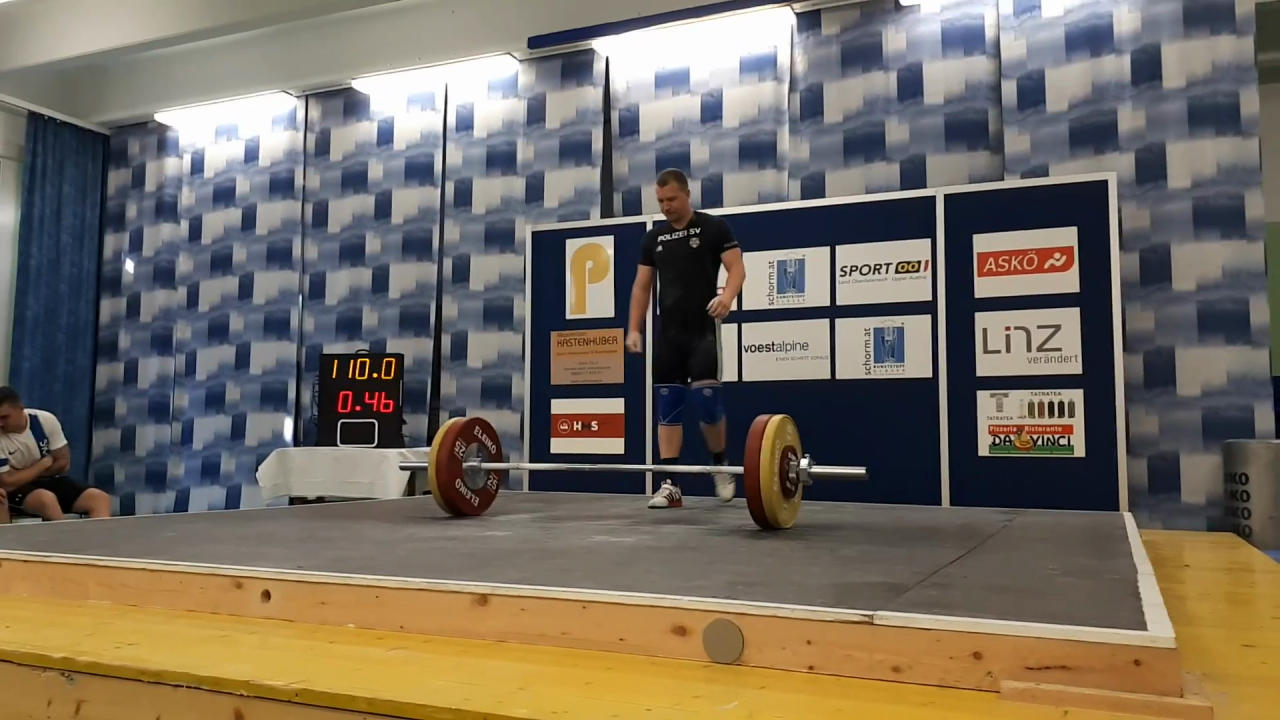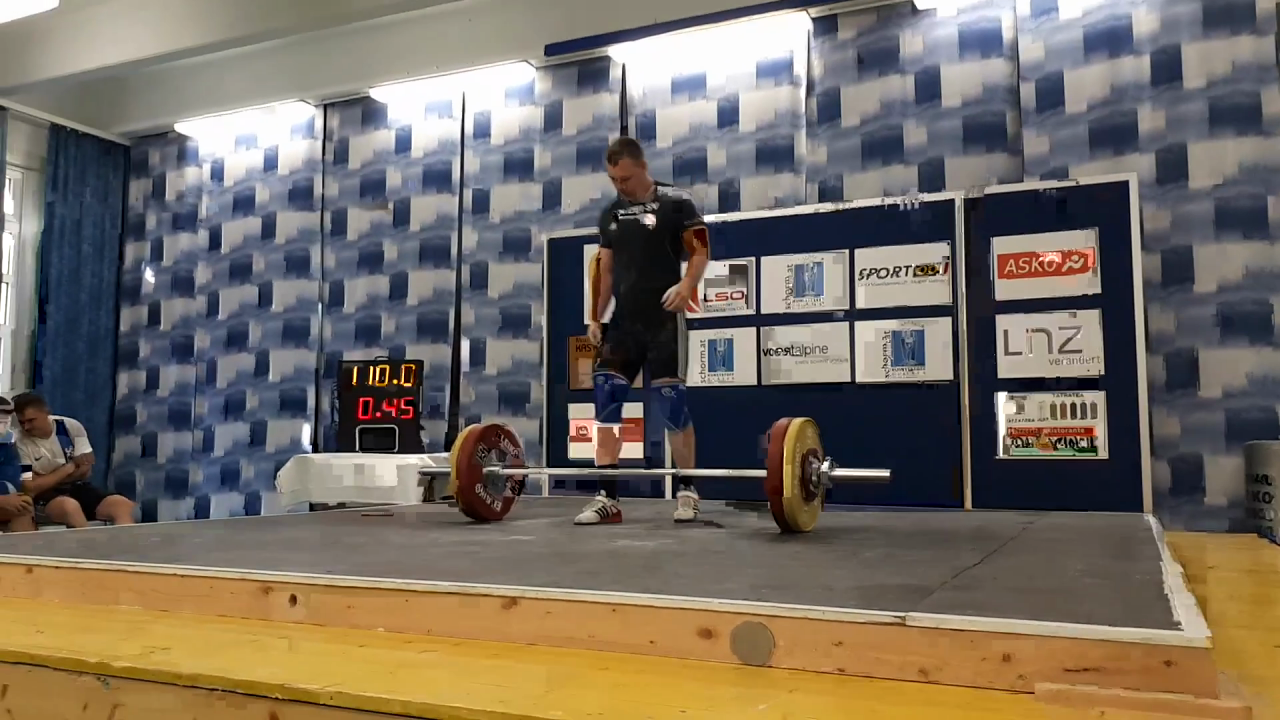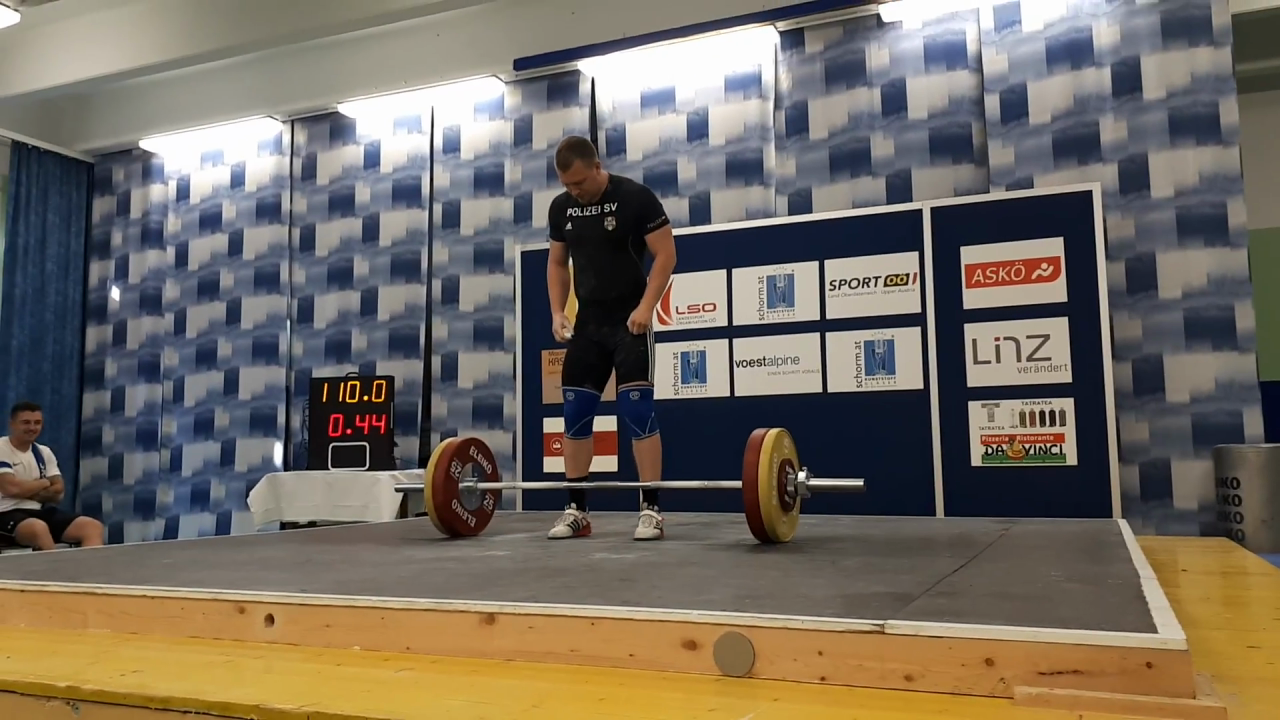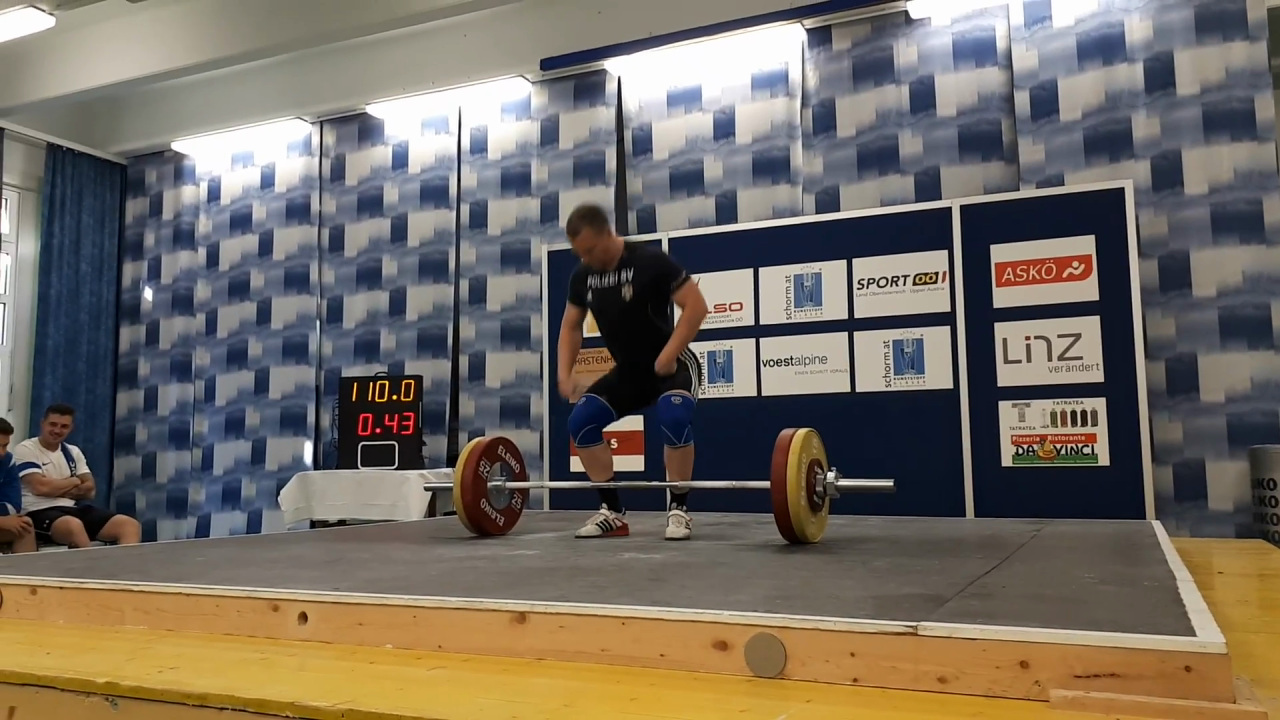
dt=1s
person 1, frame 1
left shoulder: (714, 227)
right shoulder: (653, 238)
left elbow: (736, 268)
right elbow: (642, 286)
left wrist: (727, 296)
right wrist: (634, 328)
left hip: (702, 328)
right hip: (667, 330)
left knee: (706, 400)
right knee: (668, 405)
left ankle: (721, 465)
right ankle: (669, 484)
person 1, frame 2
left shoulder: (676, 203)
right shoulder: (611, 214)
left elbow: (699, 250)
left wrist: (687, 285)
right wrist: (595, 314)
left hip: (663, 317)
right hip: (624, 319)
left knee: (671, 402)
right knee: (605, 400)
left ankle: (687, 490)
right ankle: (607, 497)
person 1, frame 3
left shoulder: (636, 198)
right shoulder: (561, 207)
left elbow: (666, 254)
right elbow: (557, 262)
left wrist: (646, 306)
right wrist: (557, 312)
left hip: (629, 321)
right hip: (586, 324)
left knee: (636, 409)
right knee: (575, 413)
left ankle: (651, 509)
right ankle: (576, 509)
person 1, frame 4
left shoulder: (650, 261)
right shoulder: (582, 276)
left elbow: (695, 306)
right elbow: (570, 327)
left wrist: (669, 353)
right wrist: (565, 374)
left hip: (669, 363)
right hip: (627, 370)
left knee: (673, 414)
right knee: (581, 420)
left ankle: (679, 509)
right ankle: (612, 511)
